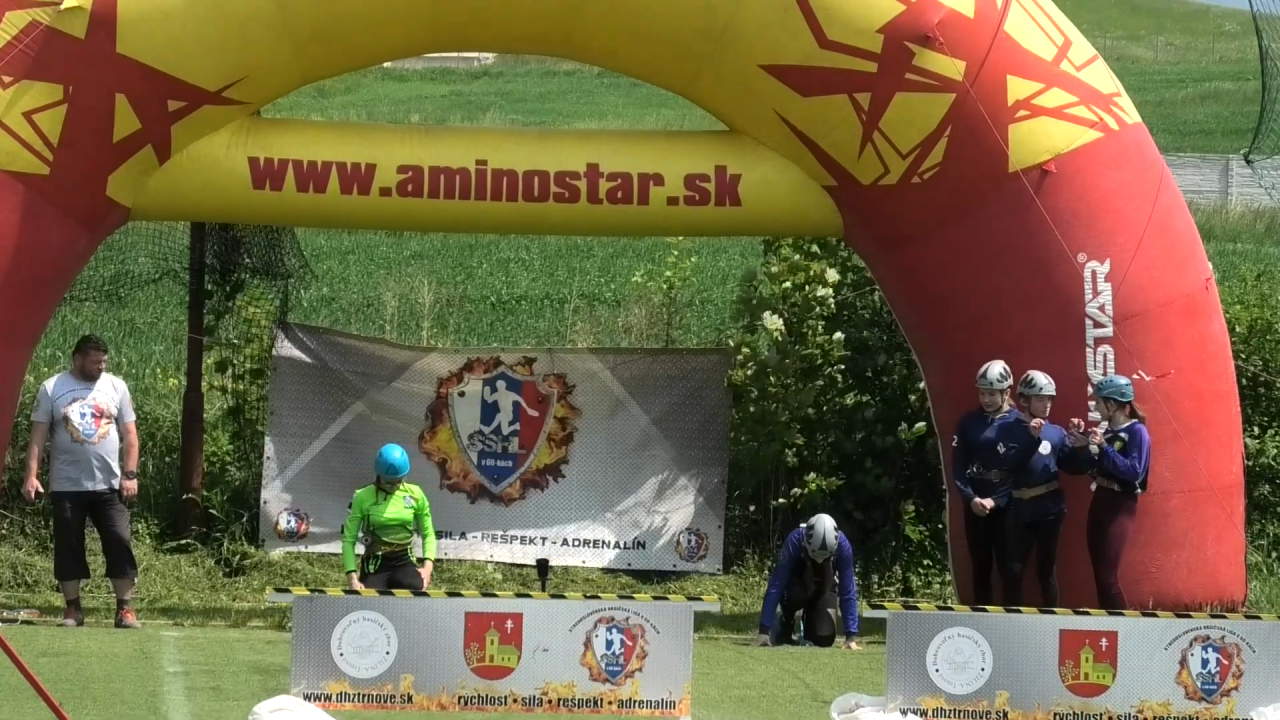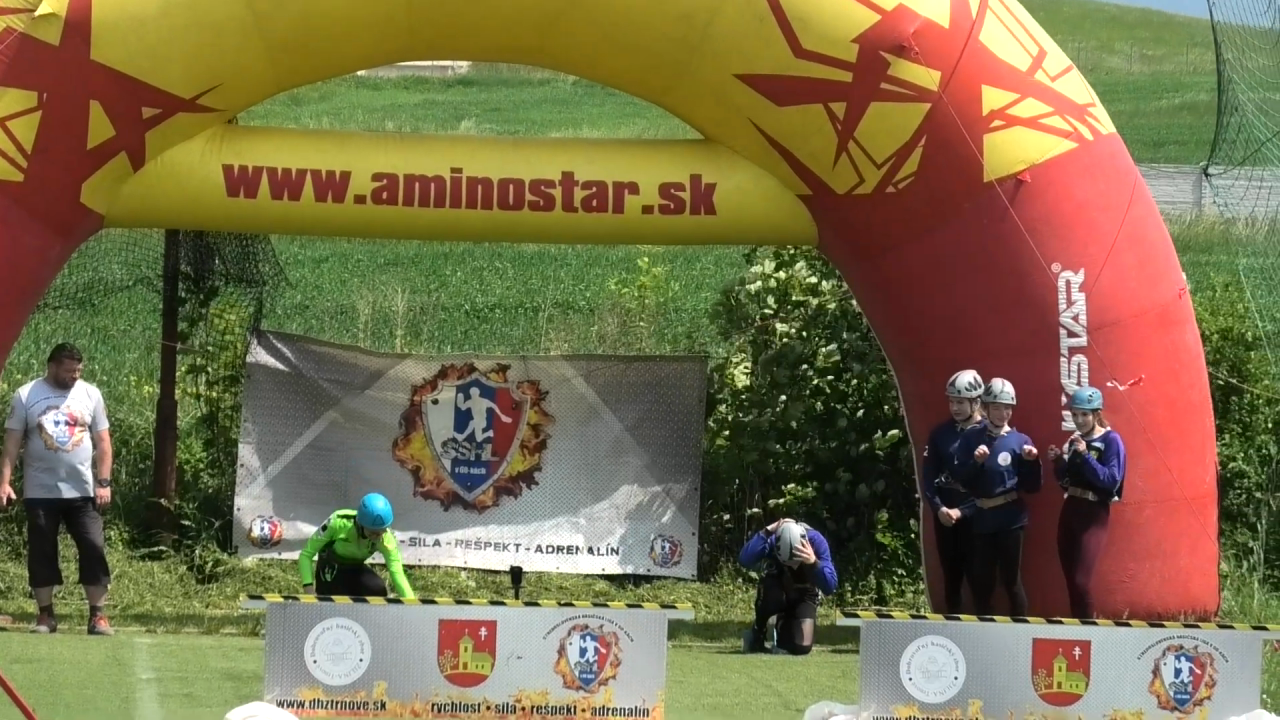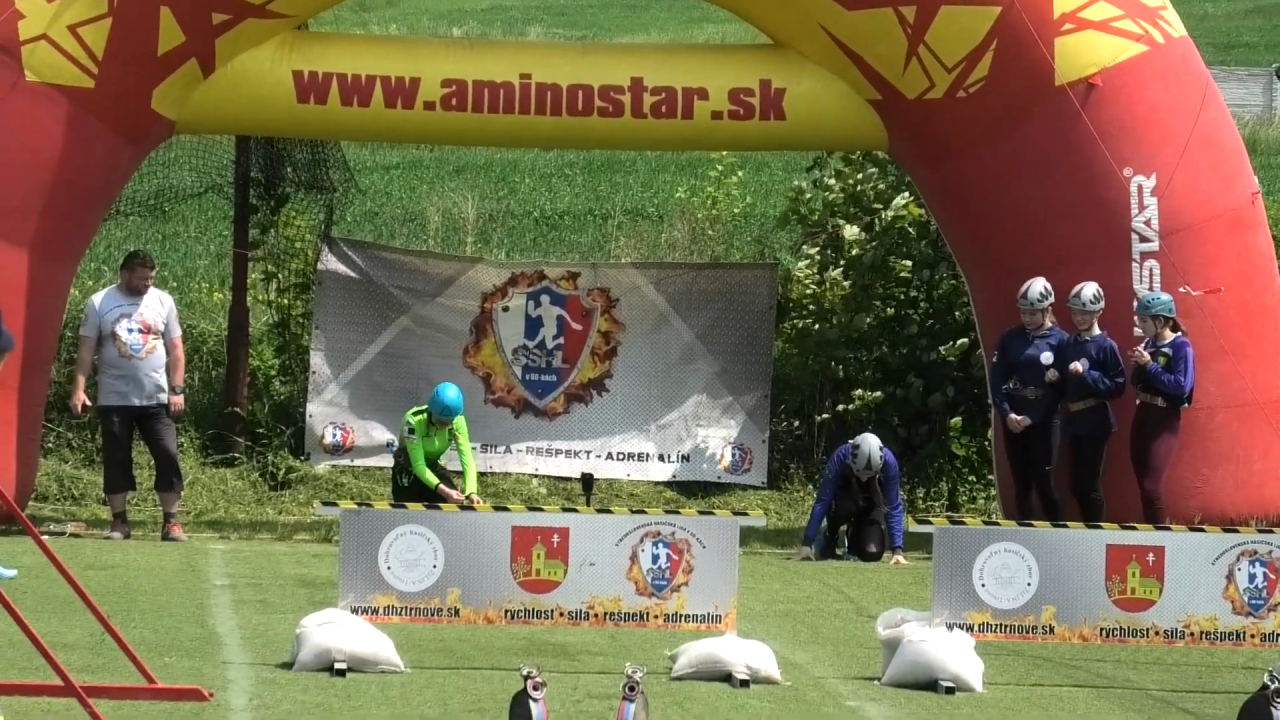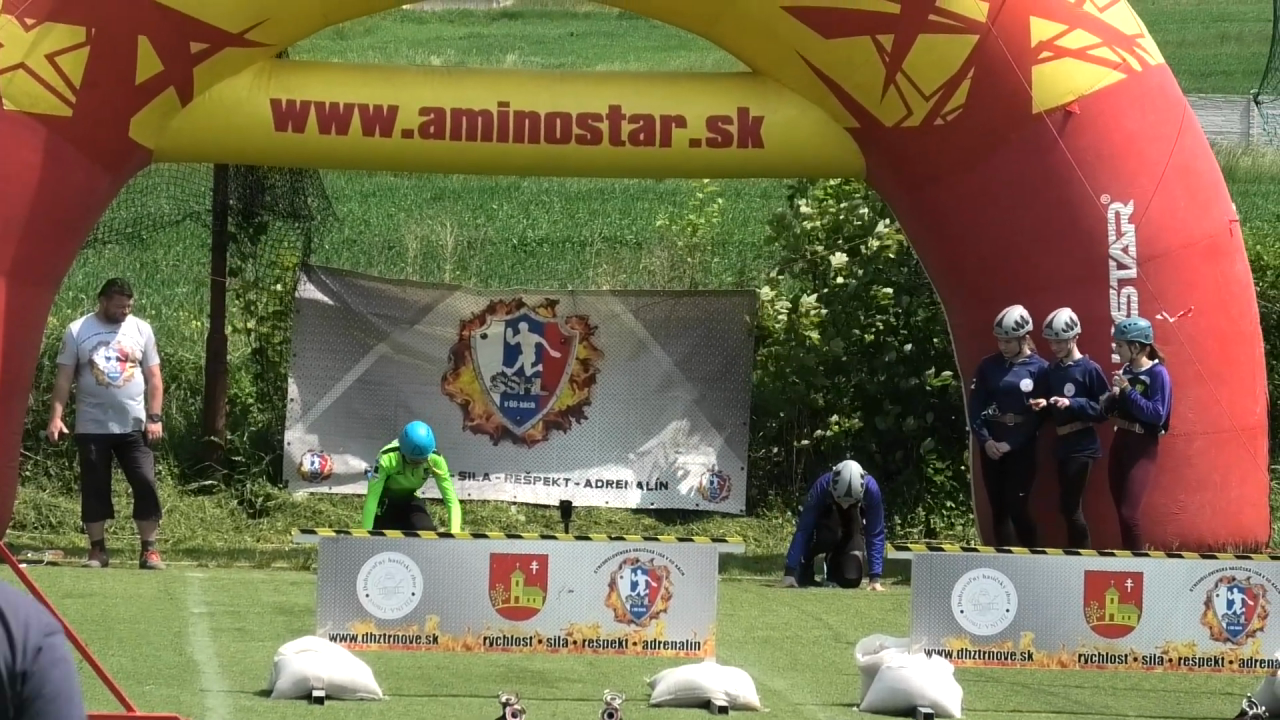
dt=1s
person 1, frame 1
left shoulder: (116, 386)
right shoulder: (51, 388)
left elbow: (129, 434)
right elbow: (38, 435)
left wrist: (130, 474)
right wrist: (31, 475)
left hip: (109, 485)
right hip: (66, 486)
left knee: (119, 544)
right knee: (68, 547)
left ankle: (124, 608)
right ankle: (72, 609)
person 1, frame 2
left shoulder: (90, 394)
right shoulder: (25, 395)
left elbow: (102, 442)
left wrist: (104, 482)
left hip: (83, 492)
right hip: (40, 493)
left knee: (93, 550)
right knee: (41, 554)
left ankle: (98, 615)
right ankle: (45, 615)
person 1, frame 3
left shoulder: (163, 301)
right shoulder: (99, 302)
left elbow: (175, 349)
right elbow: (86, 350)
left wrist: (176, 390)
right wrist: (78, 388)
left hip: (156, 399)
right hip: (114, 399)
left knee: (168, 457)
right knee: (116, 460)
left ankle: (171, 521)
right ankle: (119, 521)
person 1, frame 4
left shoulder: (141, 329)
right shoulder: (77, 330)
left elbow: (154, 377)
right elbow: (64, 378)
left wrist: (154, 417)
right wrist: (55, 416)
left hip: (134, 426)
right hip: (92, 427)
left knee: (145, 485)
right knee: (94, 488)
left ankle: (149, 549)
right ankle: (97, 549)
person 2, frame 1
left shoulder: (1020, 423)
right shoulder: (969, 422)
right elbow: (957, 466)
left wrist: (995, 500)
right wrist: (970, 498)
left hip: (1007, 503)
right hip: (974, 503)
left knee: (1007, 566)
right knee: (979, 565)
person 2, frame 2
right shoulder: (941, 433)
right elbow: (928, 475)
left wrist: (962, 511)
right wrist: (938, 507)
left hip: (975, 513)
right hip: (944, 513)
right knee: (951, 575)
person 2, frame 3
left shoulder: (1060, 340)
right shoulder: (1010, 338)
left elbow: (1059, 389)
right elbow: (996, 380)
left wrist: (1031, 418)
right wrist: (1006, 413)
left hip: (1044, 418)
right hip: (1012, 416)
left knee: (1042, 481)
right knee: (1020, 481)
person 2, frame 4
left shoulder: (1039, 368)
right shoulder: (988, 365)
left elbow: (1038, 415)
right elbow: (975, 407)
left wrist: (1010, 444)
right wrist: (985, 440)
left hip: (1022, 445)
right hip: (990, 443)
left knee: (1017, 507)
right knee: (998, 507)
person 3, frame 1
left shoulder: (1056, 432)
left elbow: (1076, 467)
right wrist: (1033, 438)
left hip: (1049, 508)
right hip: (1020, 509)
left knee: (1046, 570)
right knee: (1014, 570)
person 3, frame 2
left shoulder: (1021, 441)
right shoulder: (971, 438)
left elbow: (1033, 486)
right elbow: (963, 480)
left wrist: (1031, 460)
right wrist: (975, 461)
left hip: (1011, 518)
right hip: (982, 518)
left knee: (1011, 579)
right knee: (982, 579)
person 3, frame 3
left shoulder: (1106, 346)
right shoulder: (1068, 344)
left elbow: (1117, 387)
left wrist: (1085, 374)
left hip: (1096, 422)
right hip: (1073, 420)
left knee: (1090, 484)
right knee: (1076, 483)
person 3, frame 4
left shoulder: (1090, 369)
right shoulder: (1052, 369)
left elbow: (1104, 410)
left wrist: (1071, 403)
right wrist: (1043, 404)
left hip: (1082, 445)
right hip: (1062, 444)
left knee: (1070, 506)
right knee: (1068, 506)
person 4, frame 1
left shoulder: (1137, 431)
right shoulder: (1109, 430)
left elbow: (1134, 472)
left wrist: (1104, 447)
right wrist: (1083, 445)
left hip: (1121, 506)
right hip: (1100, 501)
left knee: (1108, 575)
right knee: (1099, 573)
person 4, frame 2
left shoulder: (1111, 440)
right shoulder: (1075, 440)
left elbow: (1112, 480)
left wrist: (1085, 456)
right wrist: (1058, 461)
left hip: (1094, 514)
right hip: (1070, 510)
left knee: (1080, 581)
right knee: (1070, 580)
person 4, frame 3
left shoulder: (1181, 345)
right shoulder: (1149, 344)
left elbow: (1180, 385)
left wrist: (1150, 365)
right wrist: (1138, 366)
left hip: (1165, 419)
right hip: (1142, 415)
left knee: (1151, 486)
right knee: (1142, 484)
person 4, frame 4
left shoulder: (1158, 373)
right shoulder: (1126, 371)
left elbow: (1157, 415)
left wrist: (1128, 390)
right wrist: (1108, 401)
left hip: (1142, 446)
right hip: (1120, 441)
left knee: (1129, 513)
right knee: (1121, 511)
